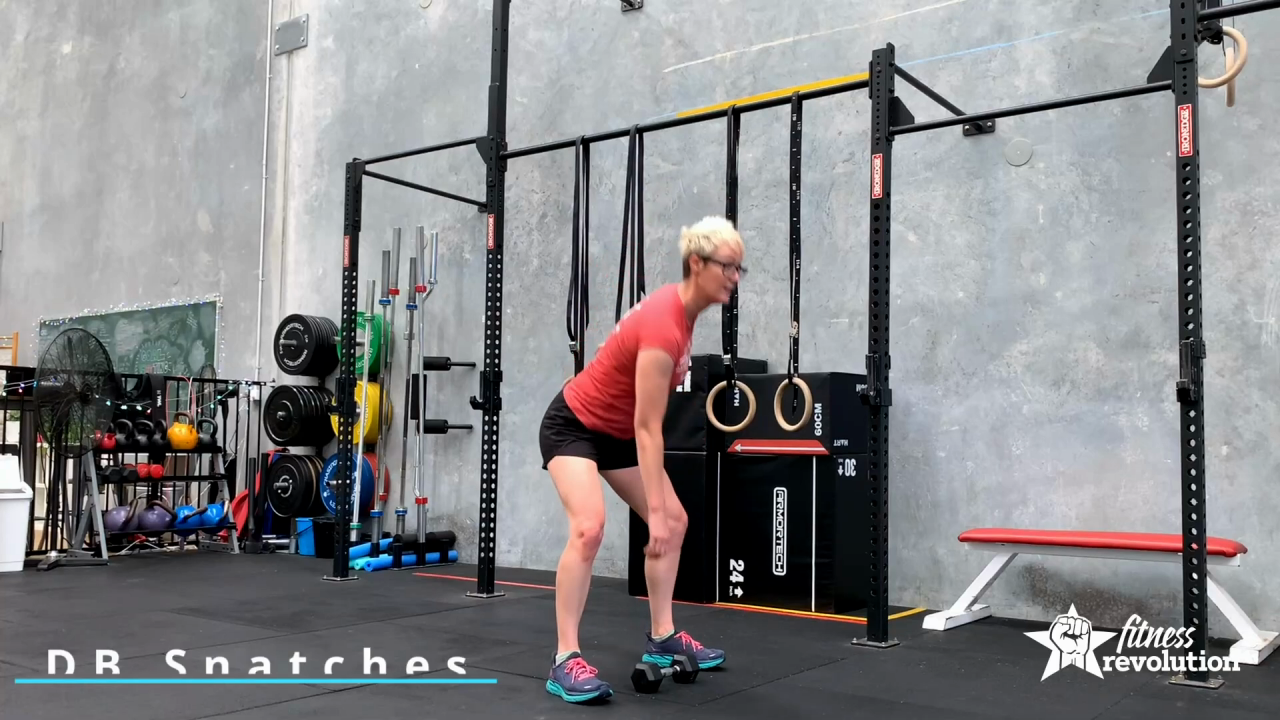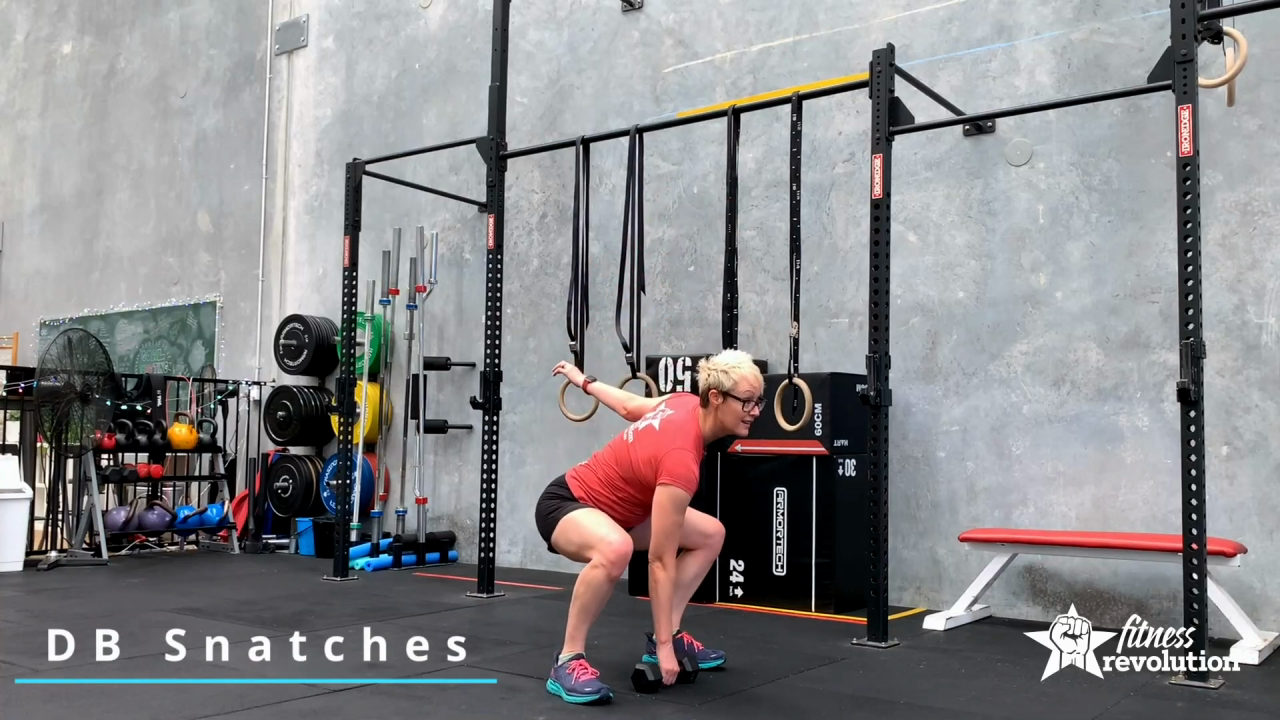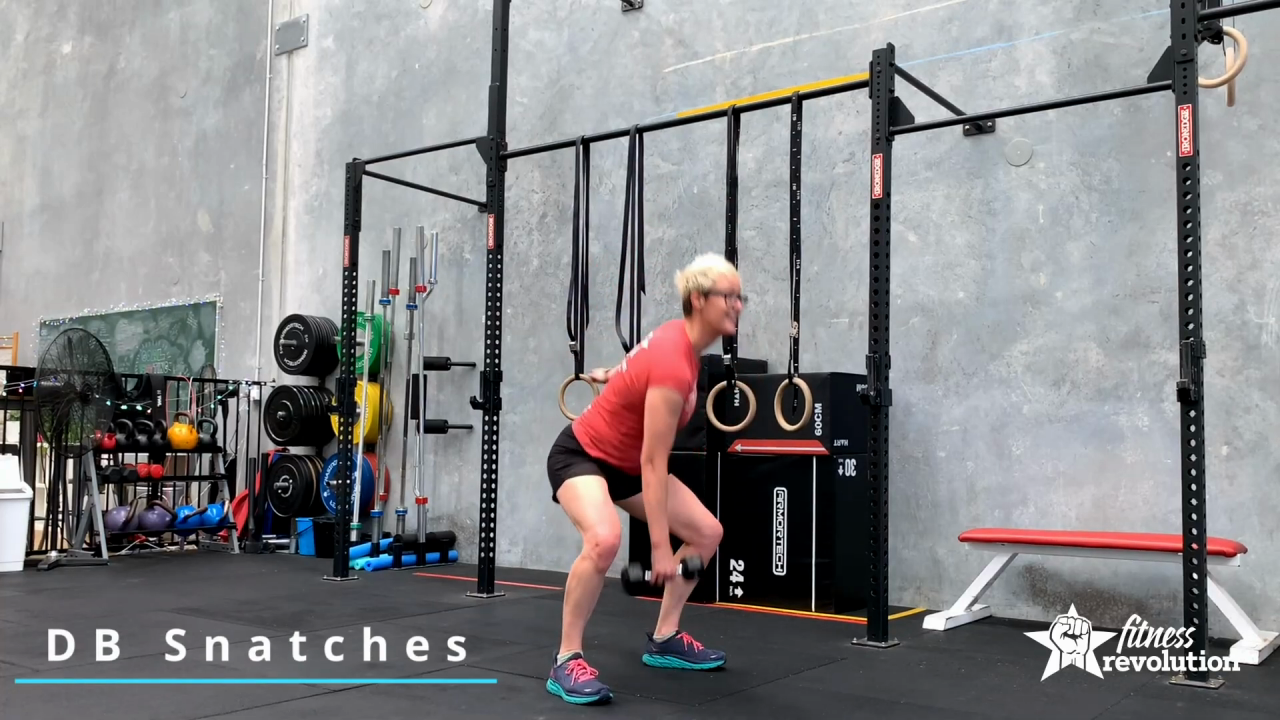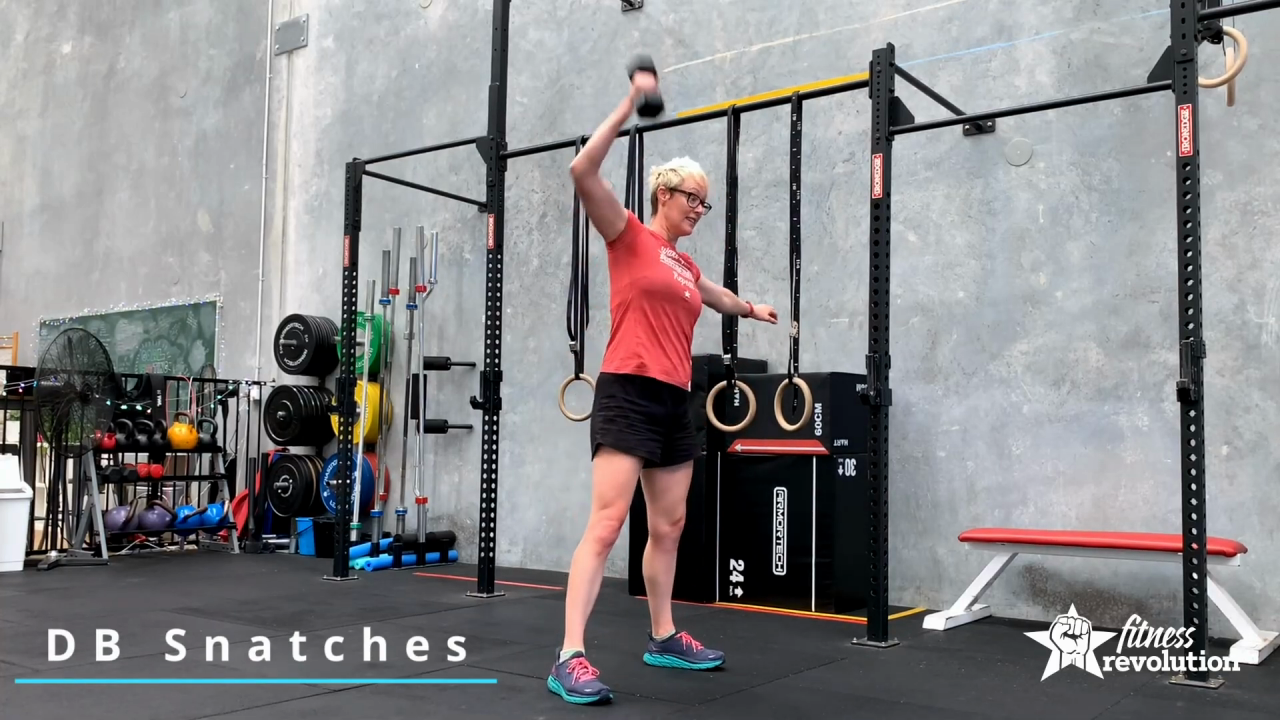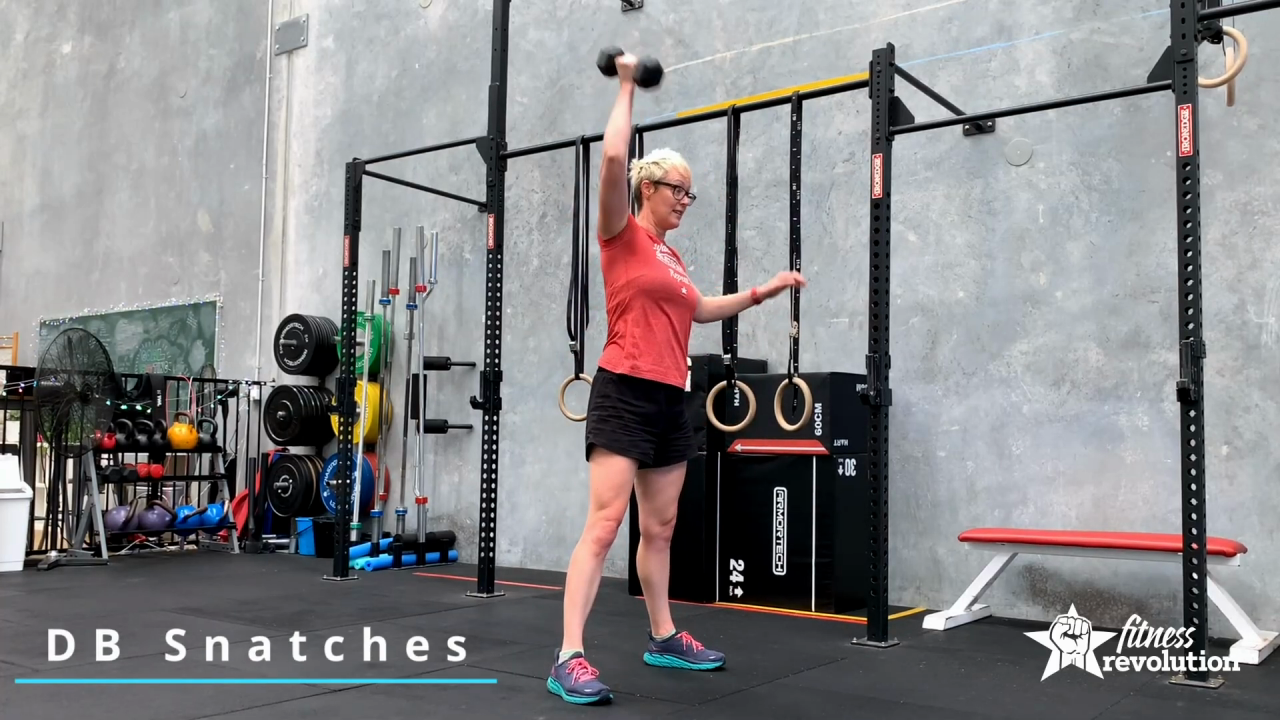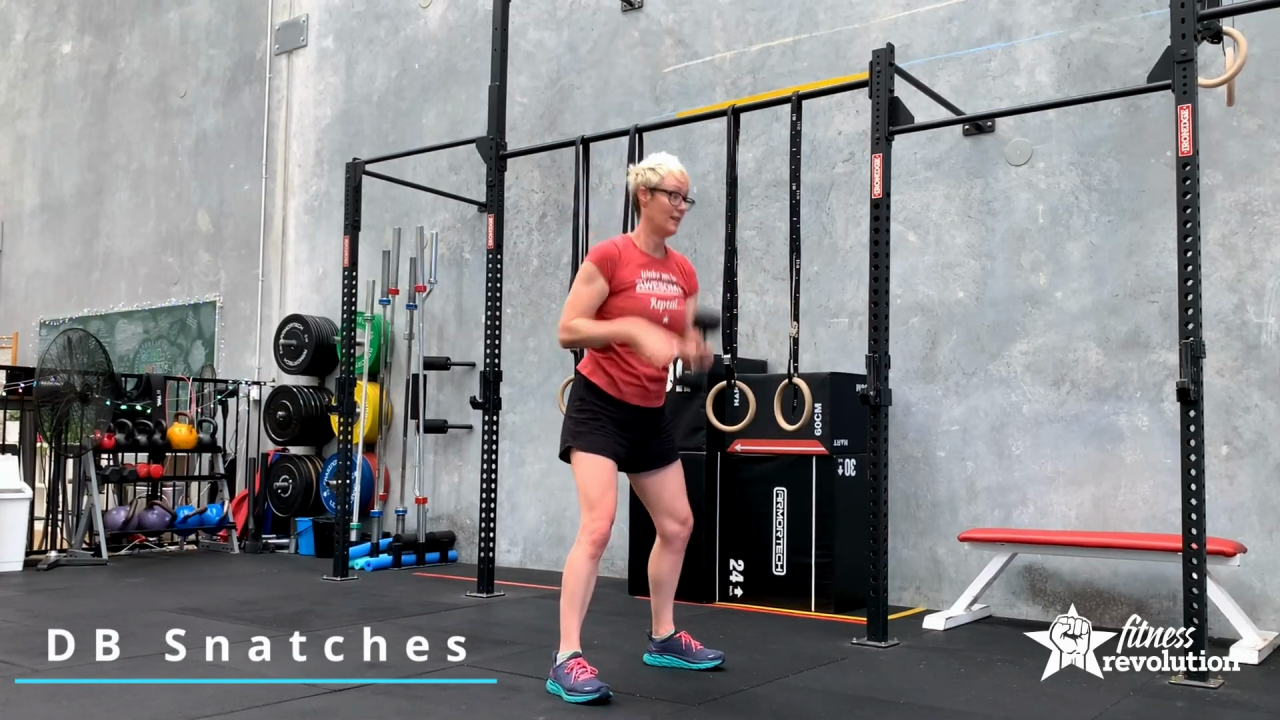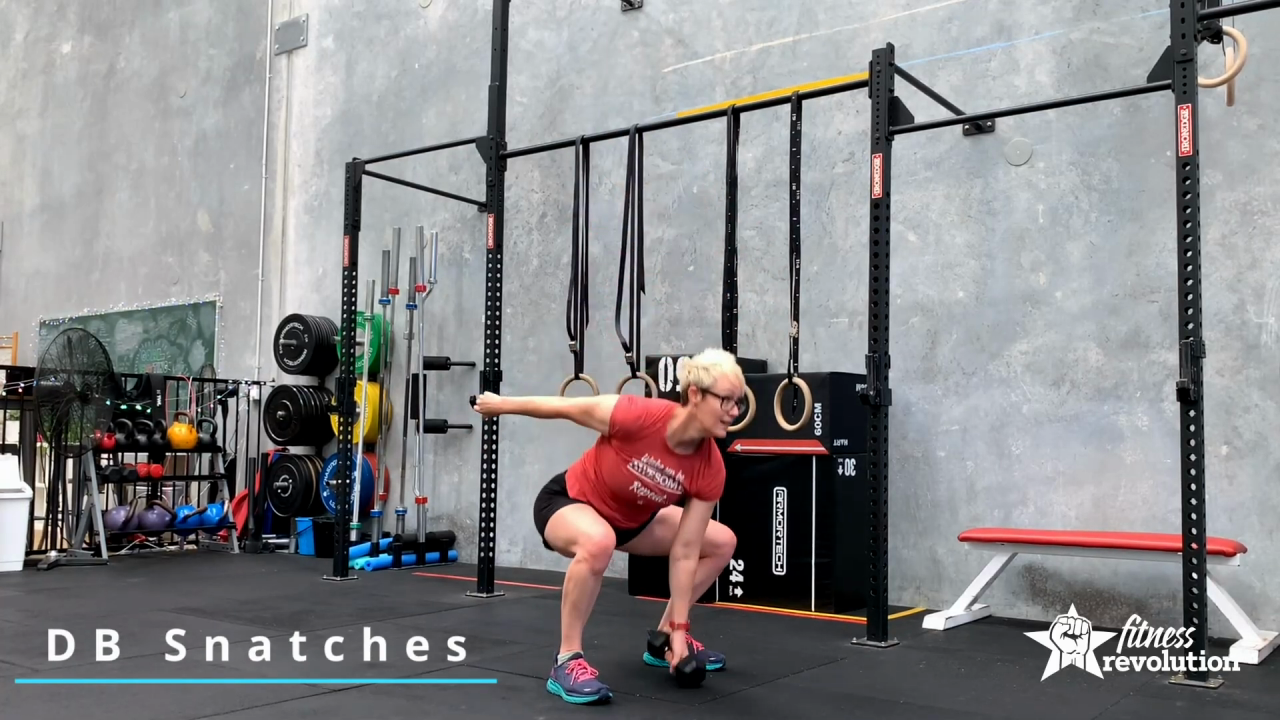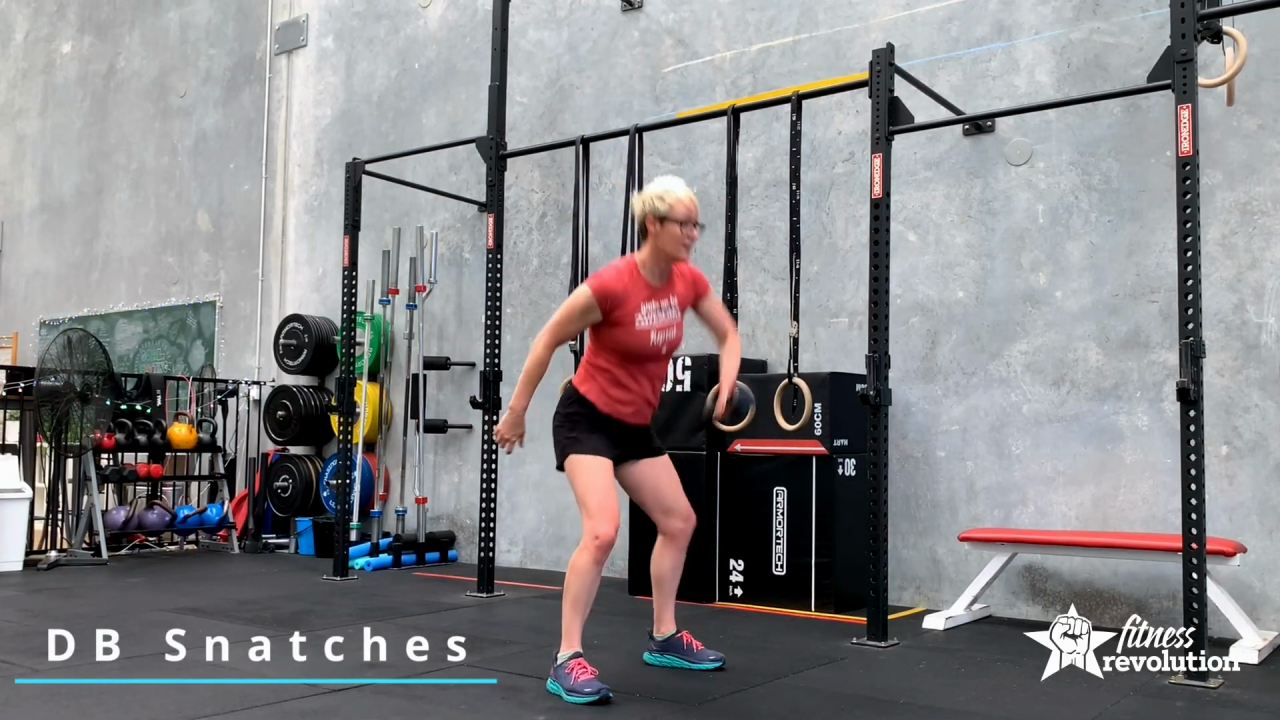
dt=0.5s
person 1, frame 1
left shoulder: (678, 300)
right shoulder: (663, 328)
left elbow: (639, 322)
right elbow: (648, 430)
right wrist: (654, 514)
left hip: (614, 430)
right hip: (573, 427)
left knee: (675, 521)
right knee: (588, 527)
left ankle: (661, 639)
right ankle: (566, 658)
person 1, frame 2
left shoulder: (686, 405)
right shoulder: (681, 461)
left elbow: (631, 407)
right elbow: (661, 561)
left wrist: (585, 381)
right wrist: (665, 650)
left hip: (608, 501)
right hip: (564, 504)
left knee: (711, 534)
right knee: (615, 549)
left ankle: (666, 635)
right ankle: (569, 661)
person 1, frame 3
left shoulder: (685, 346)
right shoulder: (670, 363)
left elbow: (640, 367)
right elbow: (650, 467)
left wrist: (608, 376)
right wrist: (660, 552)
left hip: (625, 461)
right hip: (582, 456)
left knee: (708, 533)
right knee: (605, 539)
left ankle: (664, 639)
right ankle: (567, 661)
person 1, frame 4
left shoulder: (684, 263)
right shoulder: (627, 236)
left elbow: (709, 293)
right elbow: (581, 171)
left wrist: (751, 308)
right wrist: (628, 107)
left hip: (674, 400)
right hip: (627, 394)
left knee: (668, 527)
right knee: (606, 526)
left ankle: (663, 636)
right ankle: (570, 657)
person 1, frame 5
left shoulder: (672, 254)
right shoulder: (621, 233)
left elbow: (702, 311)
right elbow: (611, 162)
left wrist: (766, 291)
right wrist: (625, 87)
left hip: (670, 400)
right hip: (623, 394)
left knee: (658, 528)
right knee: (603, 525)
left ankle: (664, 637)
right ankle: (569, 658)
person 1, frame 6
left shoulder: (684, 271)
right shoulder: (607, 257)
left elbow: (695, 353)
right elbow: (568, 330)
left wrist: (695, 350)
right wrist: (637, 332)
left hip: (650, 412)
right hip: (601, 405)
left knee: (676, 524)
right knee: (598, 528)
left ankle: (663, 637)
right ankle: (567, 658)
person 1, frame 7
left shoulder: (709, 470)
right shoulder: (635, 416)
left elbow: (685, 551)
right elbow: (564, 407)
left wrist: (678, 627)
right wrist: (501, 404)
right hip: (566, 502)
left knee: (722, 543)
right knee: (598, 542)
left ankle: (663, 638)
right ankle: (568, 660)
person 1, frame 8
left shoulder: (688, 280)
right shoulder: (611, 284)
left elbow: (728, 332)
right elbow: (548, 341)
left wrist: (728, 375)
right wrist: (515, 413)
left hip: (636, 425)
right hip: (586, 419)
left knee: (680, 521)
right knee: (603, 531)
left ankle: (665, 636)
right ankle: (567, 660)
